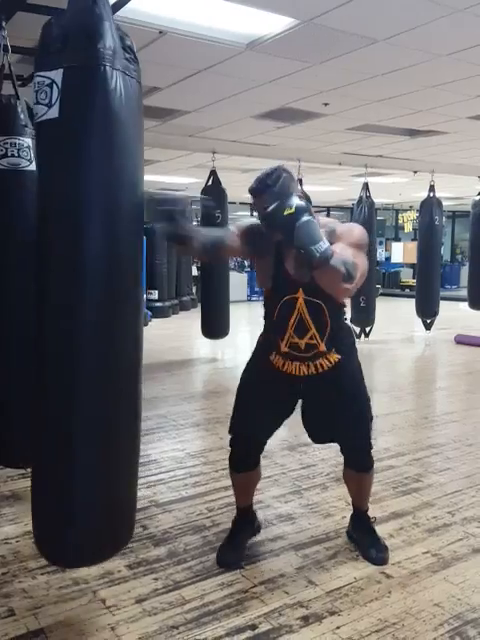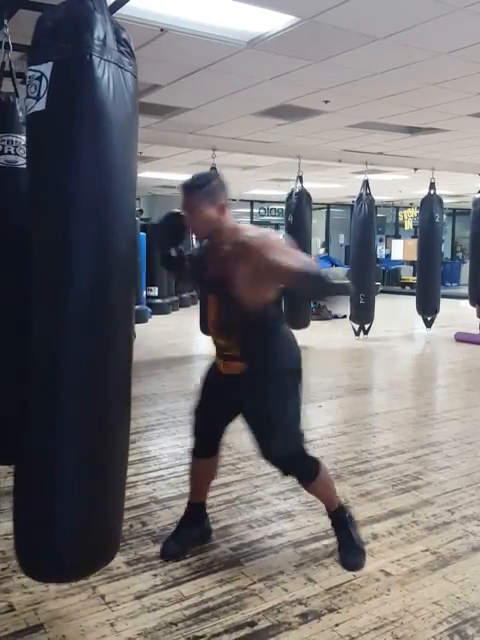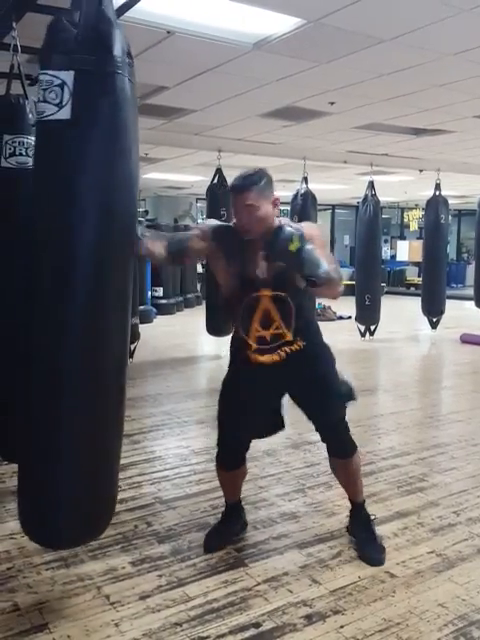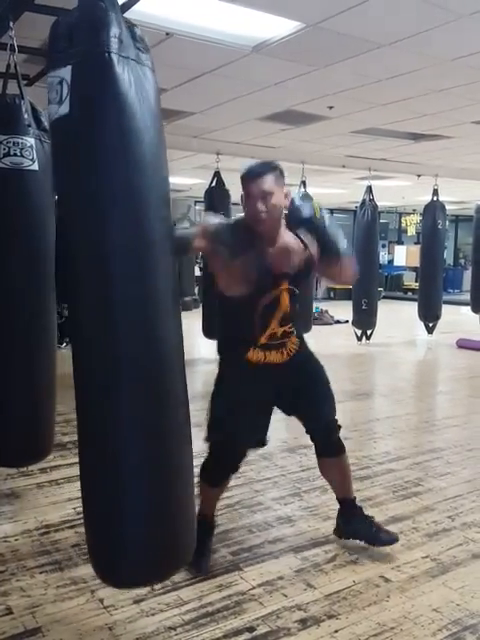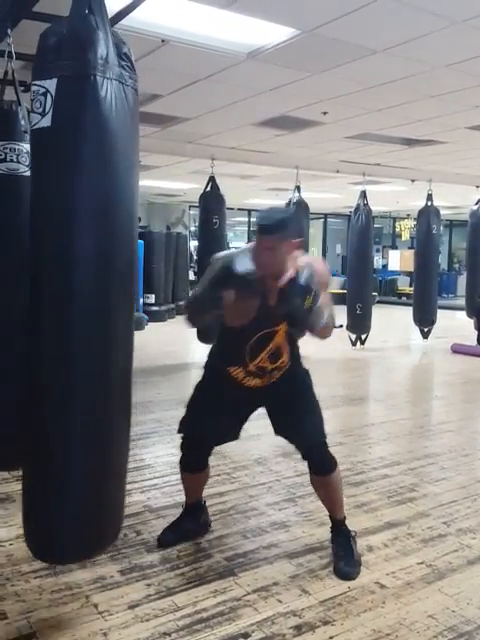
dt=1s
person 1, frame 1
left shoulder: (346, 233)
right shoulder: (260, 236)
left elbow: (344, 284)
right elbow: (210, 245)
left wrist: (305, 227)
right wrist: (180, 229)
left hip: (332, 361)
right hip: (274, 359)
left knee: (358, 448)
right knee: (244, 445)
left ankle: (361, 523)
right ankle: (244, 522)
person 1, frame 2
left shoulder: (252, 243)
right shoulder: (213, 245)
left elbow: (303, 270)
left wrist: (313, 281)
right wrist: (181, 261)
left hip: (268, 363)
right hip: (230, 361)
left knee: (287, 455)
right knee: (205, 436)
left ankle: (343, 521)
right ankle: (195, 521)
person 1, frame 3
left shoulder: (304, 234)
right shoulder: (220, 237)
left elbow: (333, 289)
right elbow: (168, 247)
left wrist: (304, 255)
right wrist: (141, 241)
left hip: (304, 352)
right hip: (250, 358)
left knee: (336, 432)
right knee: (232, 444)
left ankle: (359, 517)
right ankle: (233, 515)
person 1, frame 4
left shoulder: (301, 237)
right shoulder: (225, 237)
left elbow: (346, 276)
left wrist: (327, 241)
left hip: (291, 354)
right hip: (242, 361)
left knee: (327, 435)
right knee: (225, 452)
left ankle: (351, 515)
right ankle: (203, 526)
person 1, frame 5
left shoulder: (312, 270)
right shoulder: (231, 264)
left elbow: (323, 331)
right elbow: (194, 317)
left wrist: (309, 303)
right wrist: (219, 284)
left hip: (284, 372)
right hip: (229, 371)
left knee: (318, 453)
right knee: (193, 445)
left ankle: (341, 534)
right ankle: (194, 515)
